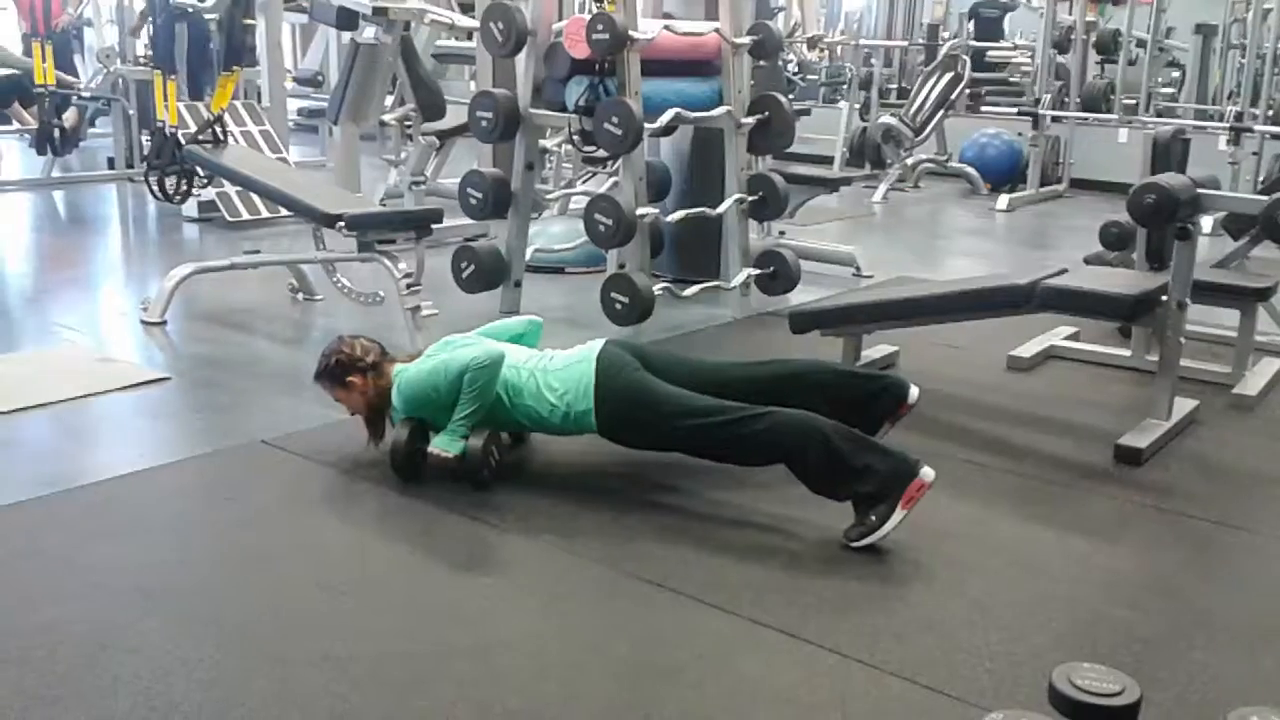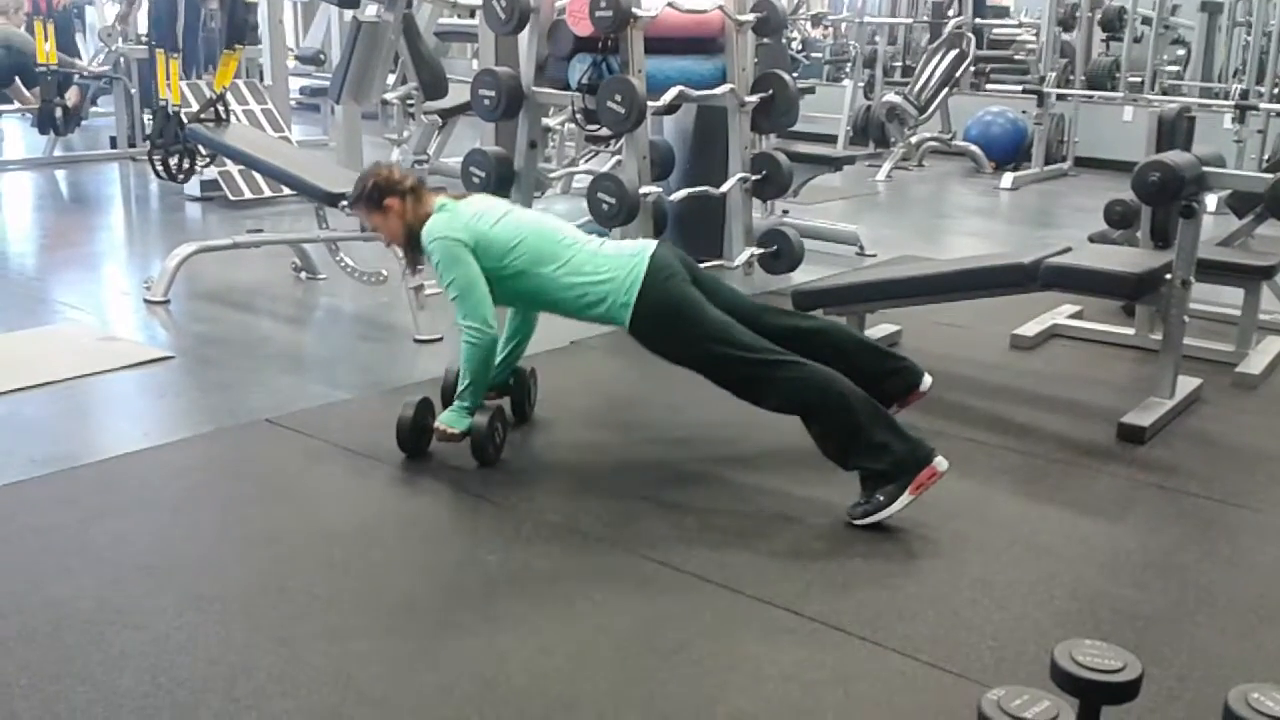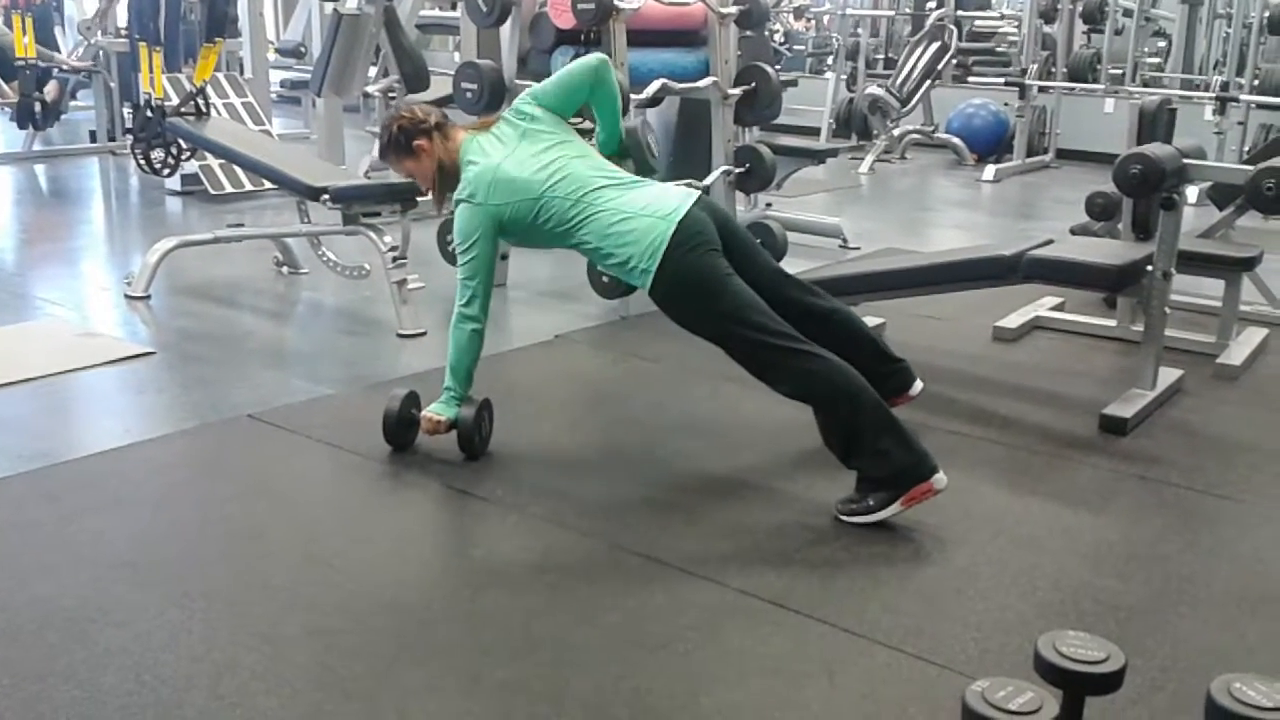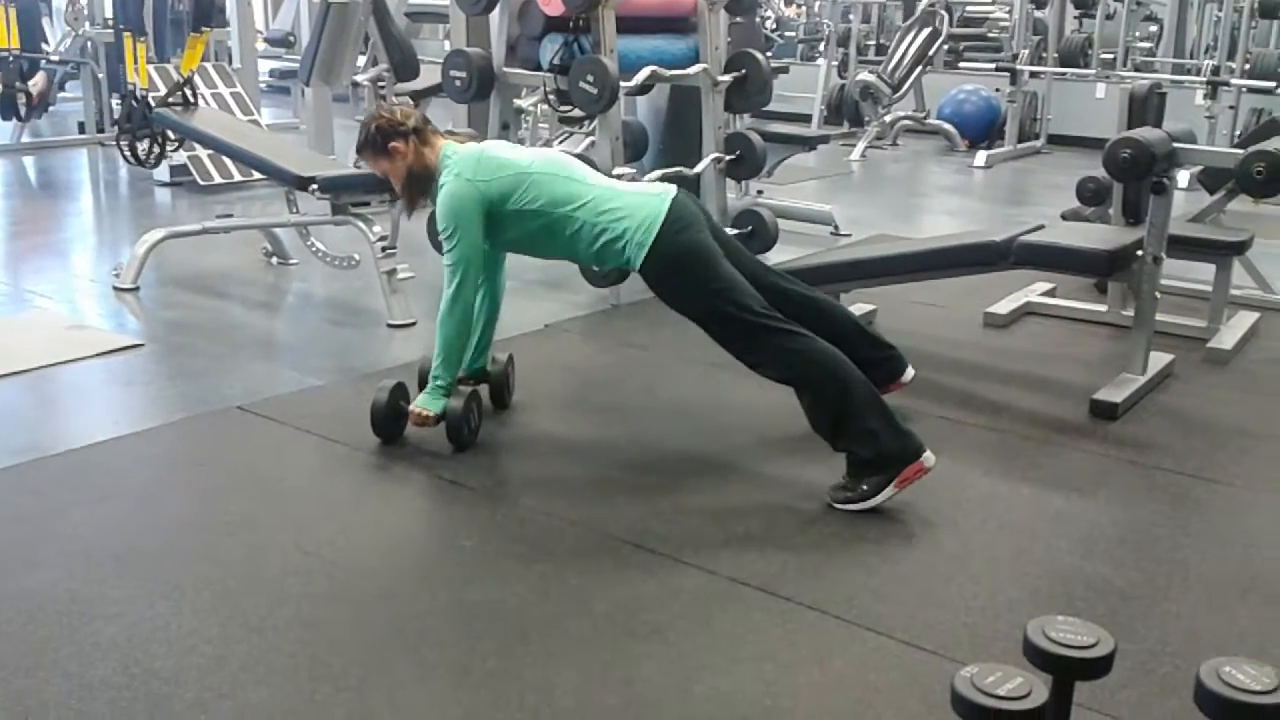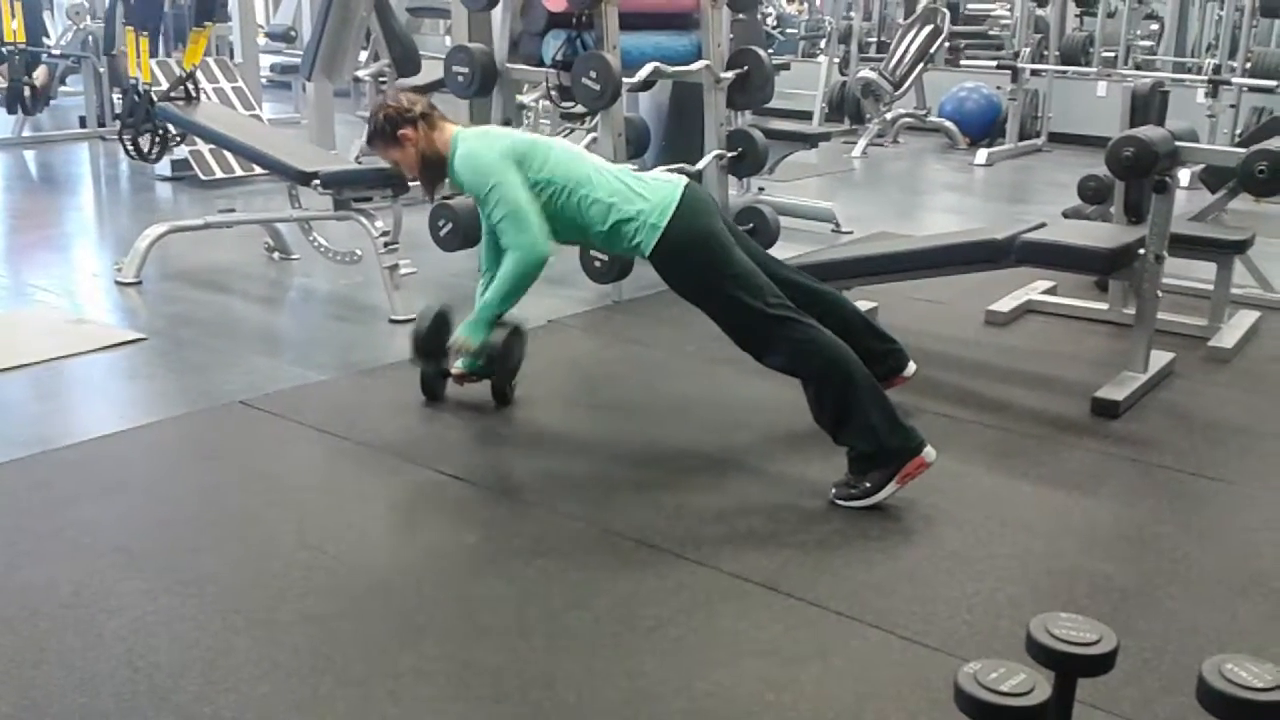
dt=1s
person 1, frame 1
left shoulder: (408, 391)
right shoulder: (435, 352)
left elbow: (485, 361)
right elbow: (530, 324)
left wrist: (455, 433)
left hip: (600, 397)
right hip: (604, 356)
left knee: (737, 426)
right knee: (742, 382)
left ankle: (887, 478)
right ankle: (881, 395)
person 1, frame 2
left shoulder: (442, 234)
right shoulder: (472, 206)
left elbow: (479, 329)
right elbow: (526, 295)
left wrist: (463, 409)
right wrist: (499, 377)
left hip: (641, 298)
right hip: (652, 261)
left knee: (770, 370)
right knee: (776, 327)
left ankle: (901, 465)
right ankle: (897, 380)
person 1, frame 3
left shoulder: (476, 199)
right shoulder: (523, 113)
left elbow: (471, 306)
right elbow: (601, 66)
left wrist: (452, 400)
right wrist: (612, 141)
left hip: (666, 256)
right hip: (691, 208)
left knee: (786, 354)
right knee: (792, 298)
left ankle: (902, 472)
right ankle: (892, 379)
person 1, frame 4
left shoulder: (457, 188)
right shoulder: (478, 160)
left elbow: (461, 293)
right elbow: (489, 275)
left wrist: (438, 389)
right wrist: (475, 364)
left hip: (657, 240)
right hip: (668, 210)
left knee: (772, 338)
right knee: (776, 294)
left ankle: (890, 456)
right ankle: (882, 367)
person 1, frame 5
left shoulder: (475, 157)
right shoulder: (481, 152)
left elbow: (530, 252)
right elbow: (497, 257)
left wrist: (476, 329)
right wrist: (480, 355)
left hip: (667, 227)
right hip: (675, 203)
left knee: (780, 329)
right knee: (783, 289)
left ankle: (891, 451)
right ankle: (886, 361)
